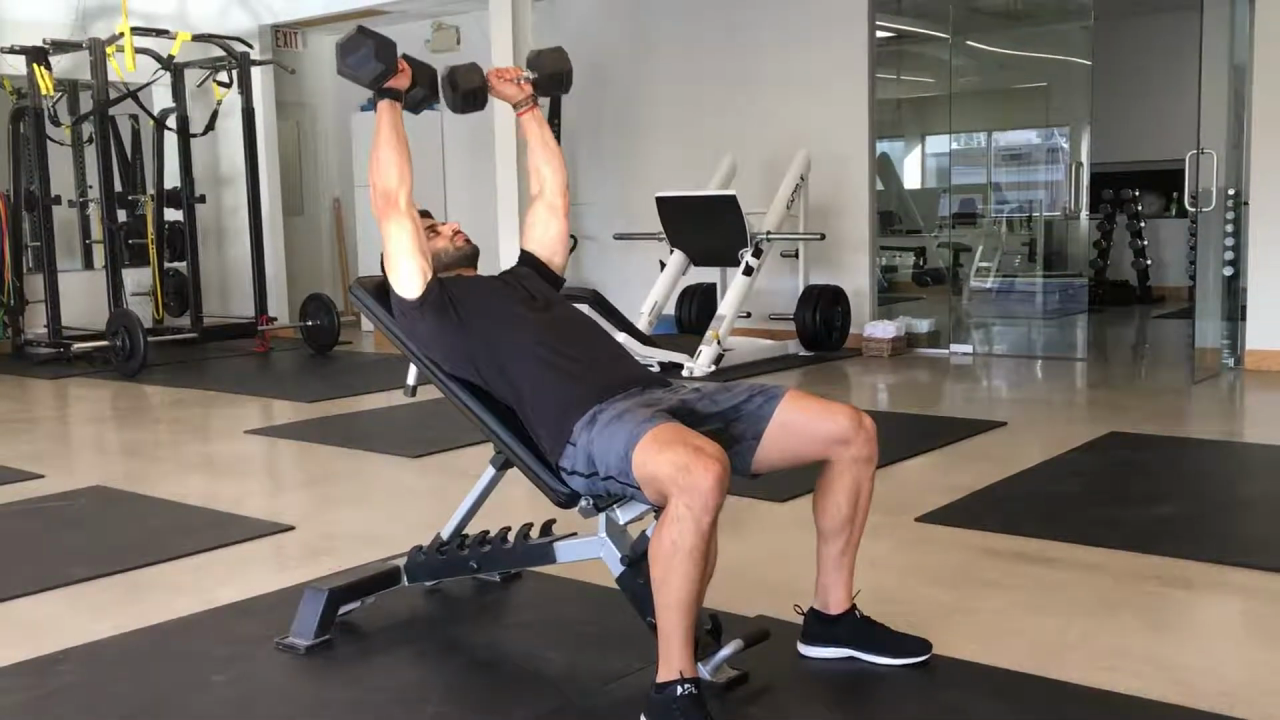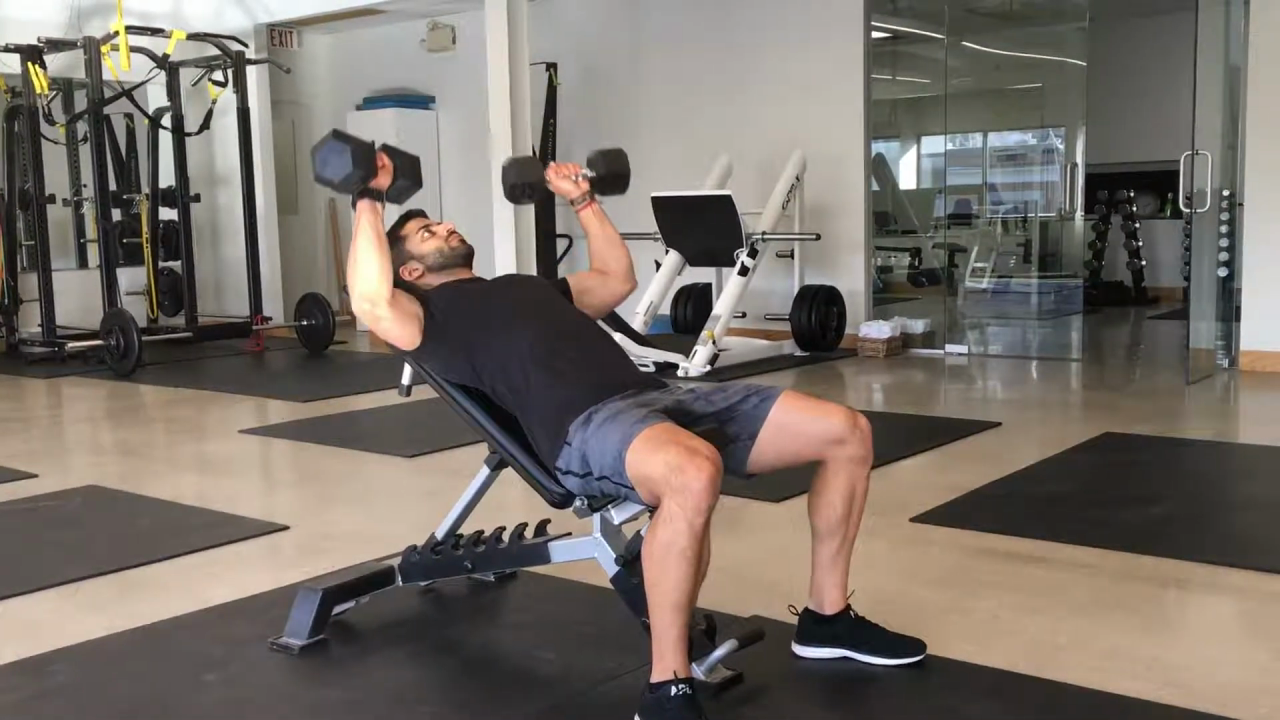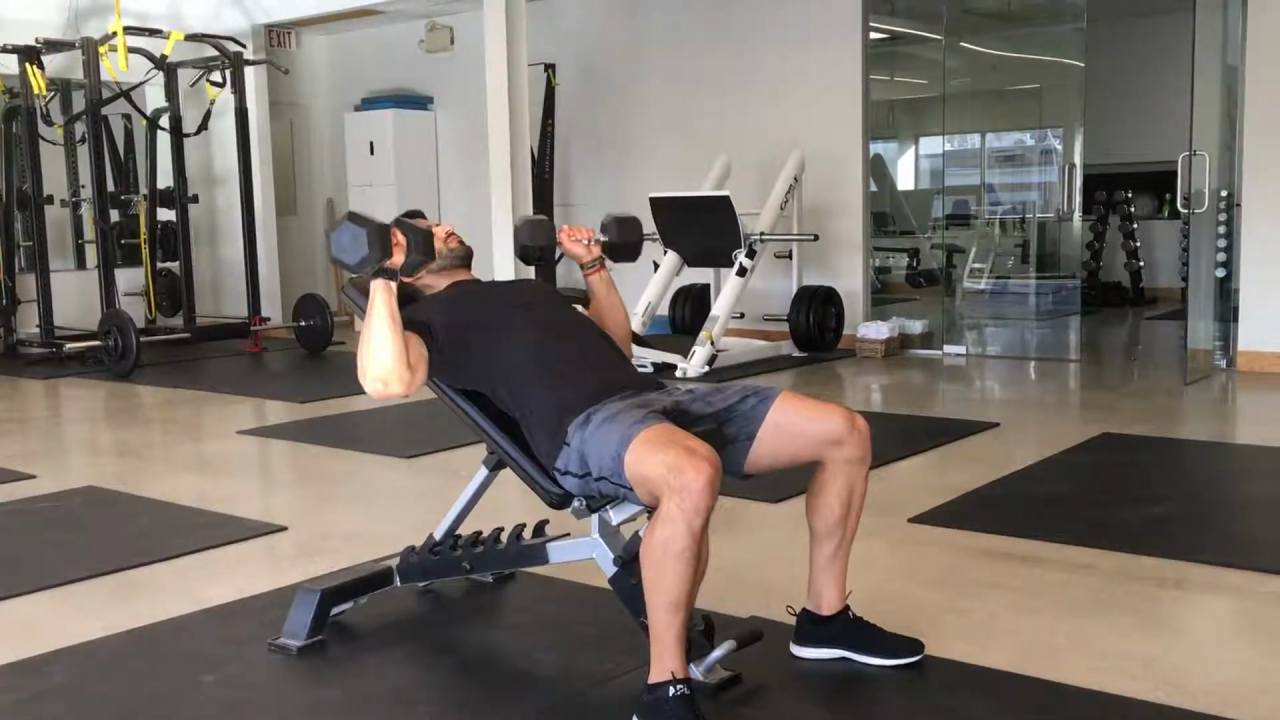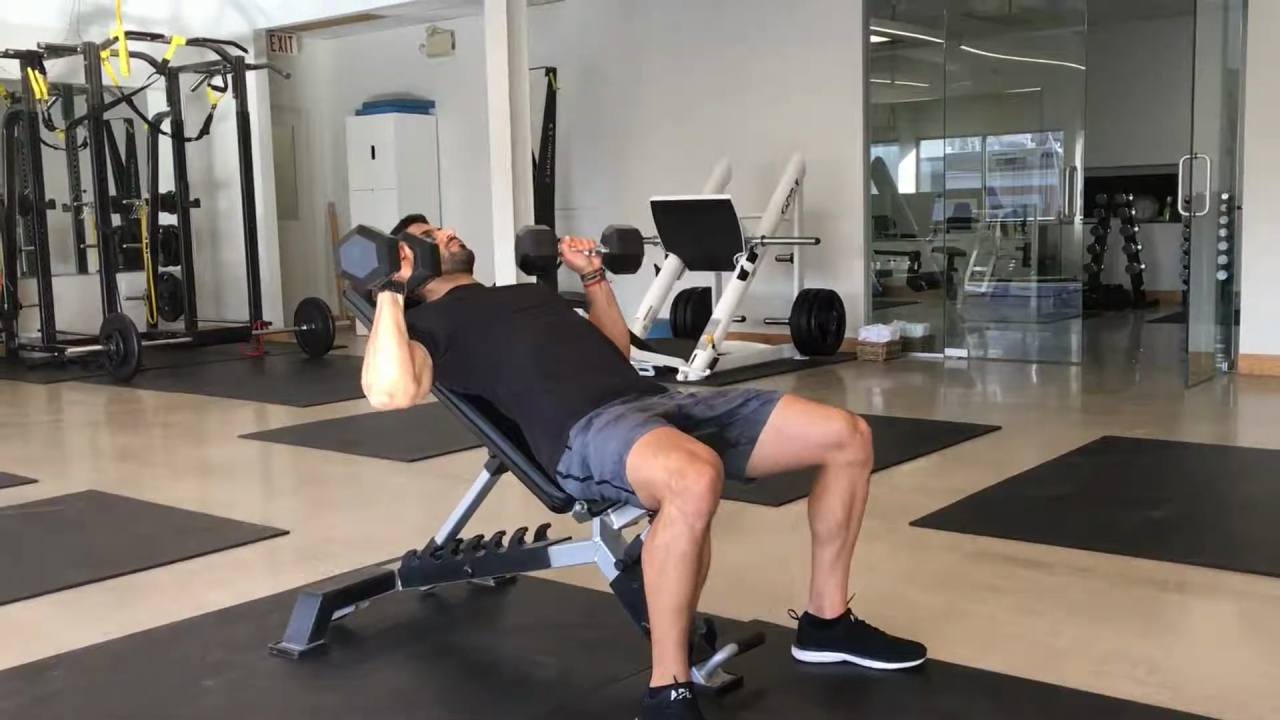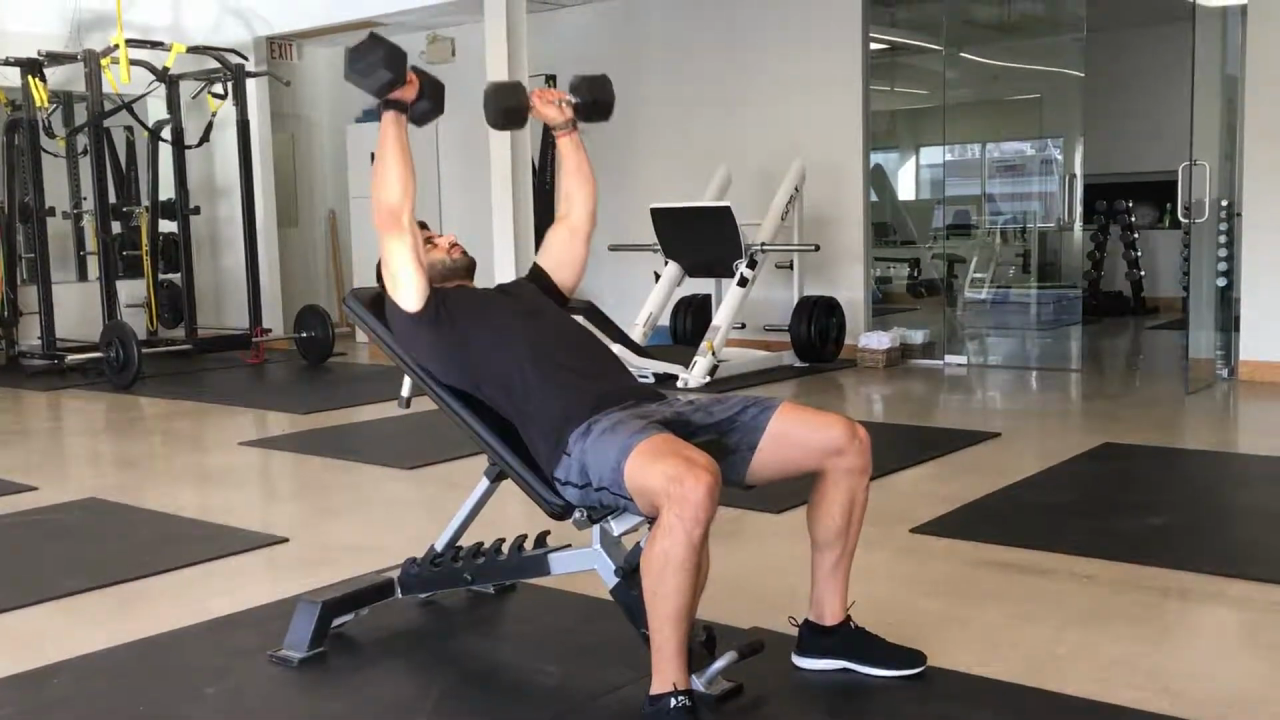
dt=0.5s
person 1, frame 1
left shoulder: (521, 277)
right shoulder: (433, 306)
left elbow: (552, 194)
right elbow: (390, 208)
left wrist: (524, 105)
right wrist: (390, 100)
left hip: (660, 394)
right hip: (589, 427)
left knee: (852, 432)
right knee: (701, 475)
left ankle: (833, 616)
person 1, frame 2
left shoulder: (523, 286)
right shoulder: (431, 313)
left elbow: (617, 277)
right elbow: (373, 306)
left wrist: (581, 199)
right wrist: (369, 201)
left hip: (655, 392)
right hip: (585, 426)
left knee: (846, 431)
right knee: (695, 474)
left ankle: (826, 616)
person 1, frame 3
left shoulder: (524, 287)
right shoulder: (429, 317)
right elbow: (385, 381)
left wrist: (593, 267)
right wrist: (383, 278)
left hip: (652, 395)
right hip: (583, 425)
left knee: (845, 432)
right knee: (693, 476)
left ankle: (825, 618)
person 1, frame 4
left shoulder: (526, 290)
right shoulder: (433, 321)
right elbow: (389, 392)
left wrist: (593, 277)
right wrist: (391, 290)
left hip: (654, 398)
right hip: (586, 429)
left knee: (847, 436)
right knee: (694, 480)
left ankle: (826, 621)
person 1, frame 5
left shoulder: (522, 293)
right shoulder: (429, 320)
left elbow: (577, 219)
right elbow: (390, 225)
left wrist: (564, 129)
right wrist: (394, 114)
left hip: (653, 407)
right hip: (583, 439)
left knee: (844, 443)
right knee: (692, 487)
left ankle: (827, 628)
